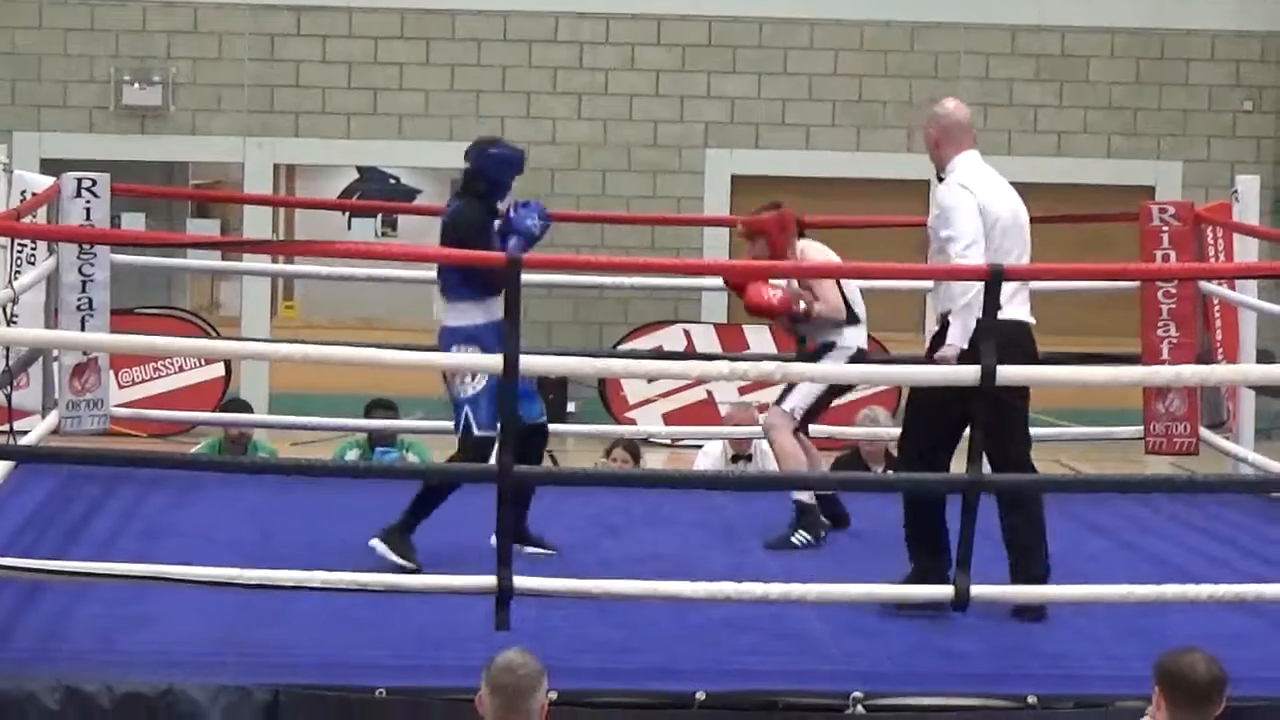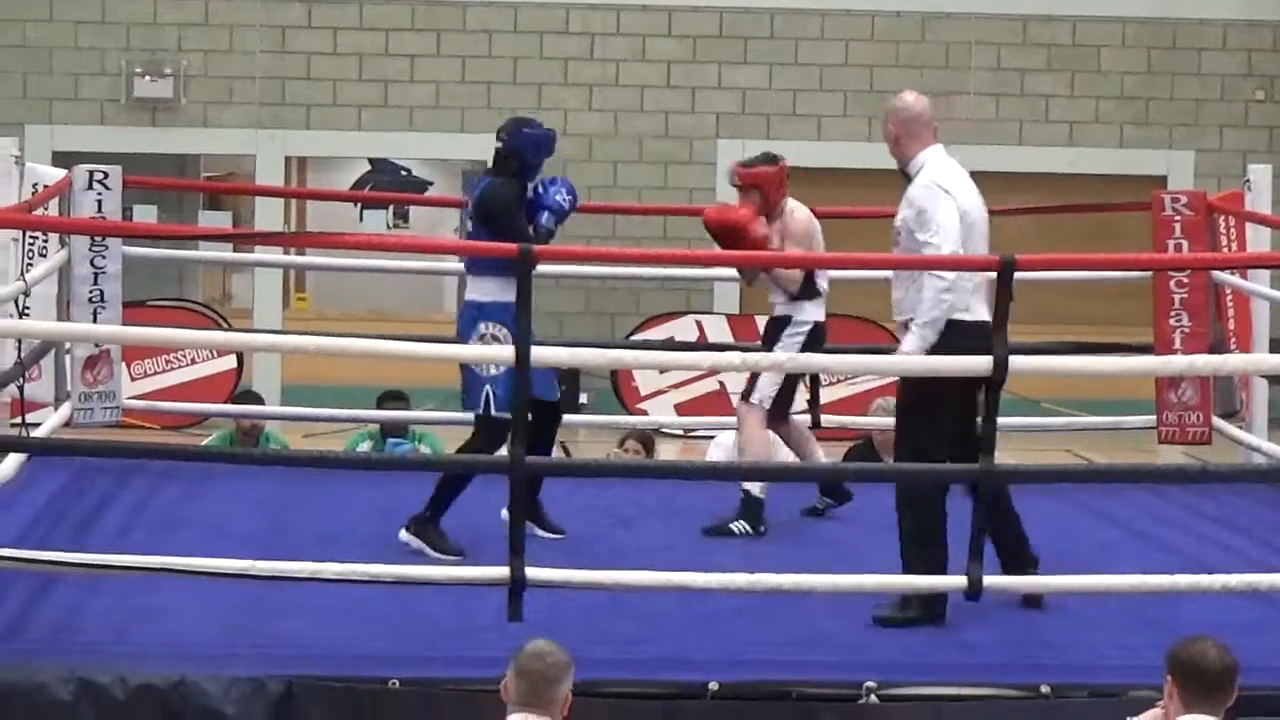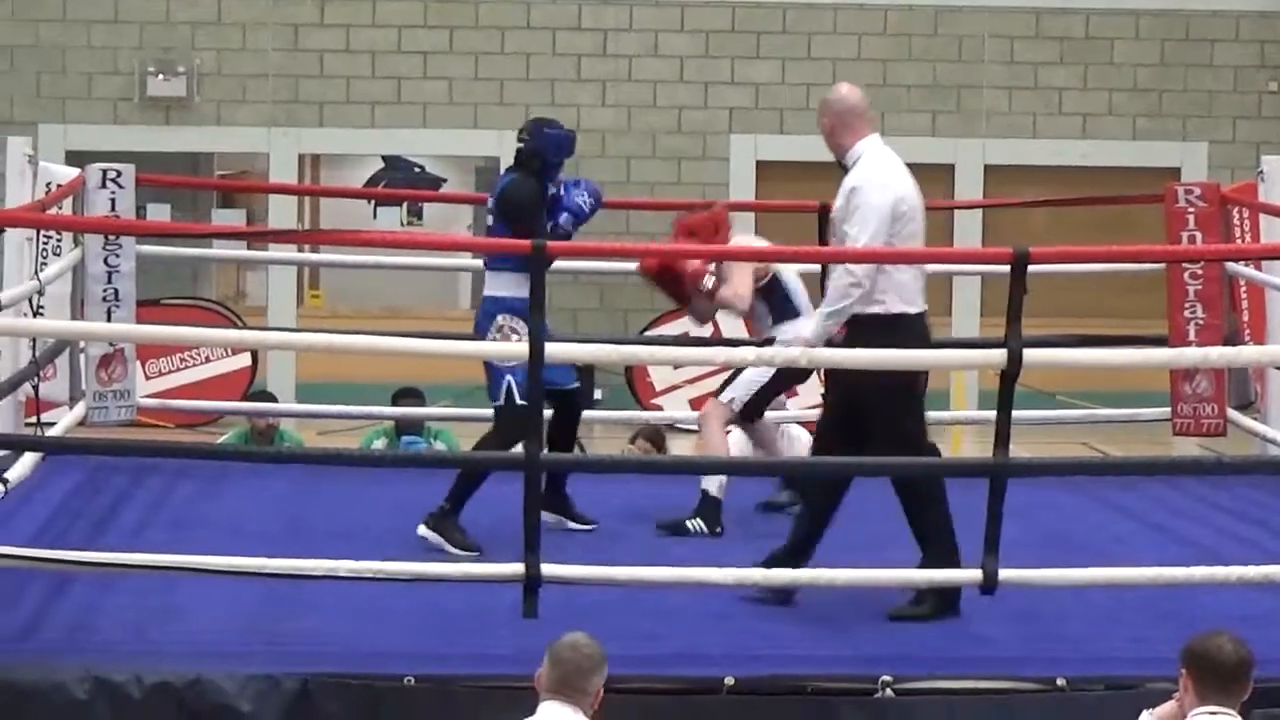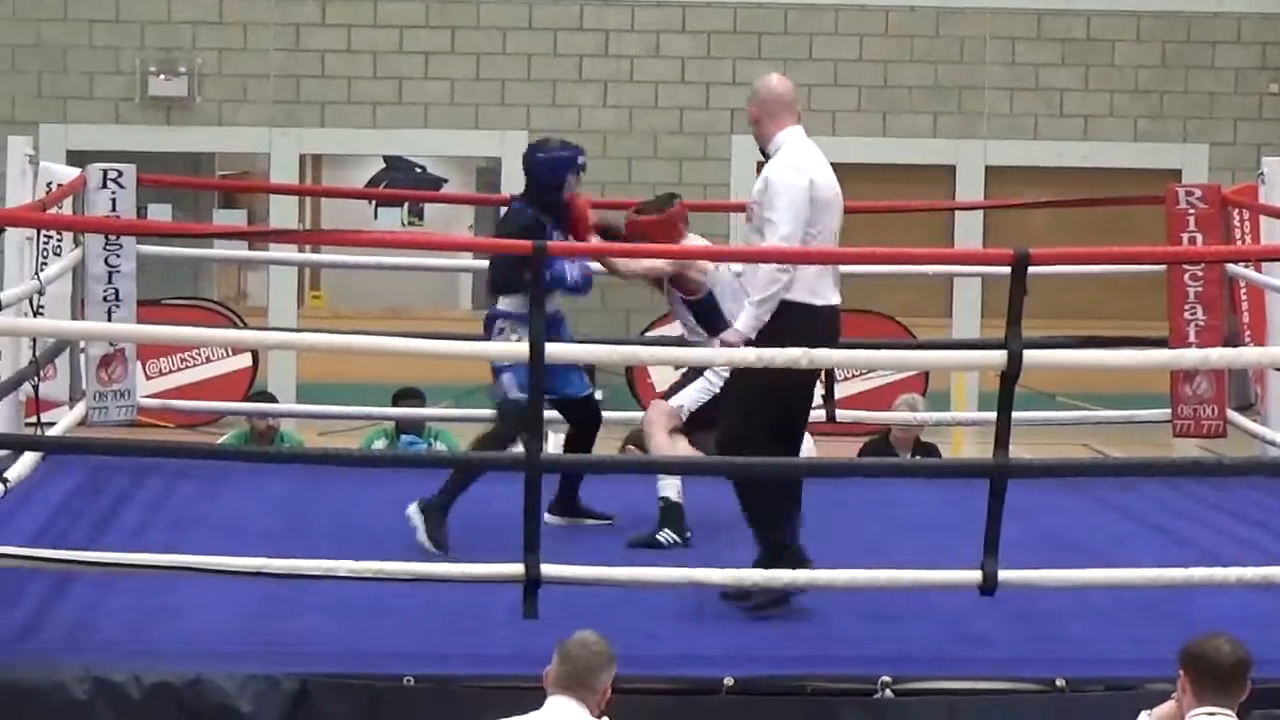
dt=0.4s
person 1, frame 1
left shoulder: (955, 188)
right shoulder: (1006, 190)
left elbow: (966, 267)
left wrist: (955, 341)
left hip: (972, 336)
right hip: (1015, 336)
left knee: (921, 454)
right knee: (1013, 462)
left ankle: (928, 575)
right ankle: (1032, 585)
person 1, frame 2
left shoulder: (929, 188)
right shoulder: (952, 177)
left elbow: (941, 275)
left wrist: (913, 345)
left hip: (945, 337)
right hip: (971, 333)
left knee: (919, 464)
right knee: (969, 458)
left ankle: (924, 592)
right ankle: (1022, 569)
person 1, frame 3
left shoulder: (868, 180)
right shoulder: (882, 169)
left elbow: (856, 273)
left wrist: (811, 334)
right wrist: (829, 331)
left hip: (886, 333)
right hip: (881, 328)
left knee: (906, 457)
right knee: (833, 448)
left ankle: (942, 582)
right ankle: (792, 564)
person 1, frame 4
left shoulder: (786, 167)
right shoulder: (810, 161)
left elbow: (779, 259)
left wrist: (744, 326)
left hip: (791, 321)
right hip: (808, 318)
left knee: (739, 440)
right knee: (776, 446)
left ankle: (783, 560)
right ankle: (777, 568)
person 2, frame 1
left shoulder: (480, 212)
right shoulder: (465, 216)
right elbow: (492, 278)
left wrist: (513, 233)
right wrist: (518, 239)
left hip: (492, 333)
right hip: (469, 339)
left knee: (533, 431)
right knee: (475, 450)
left ankle: (514, 527)
right ankle: (397, 532)
person 2, frame 2
left shoulder: (497, 188)
right shoulder: (500, 192)
left wrist: (538, 209)
right wrist: (551, 215)
left hip: (507, 313)
right hip: (489, 317)
left knee: (548, 409)
right knee: (493, 429)
left ankle: (527, 505)
right ankle: (424, 523)
person 2, frame 3
left shoulder: (518, 186)
right shoulder: (521, 189)
left wrist: (558, 209)
right wrist: (571, 215)
left hip: (522, 310)
right hip: (506, 313)
left knee: (570, 400)
right knee: (517, 421)
left ankle: (553, 498)
right ankle: (443, 516)
person 2, frame 4
left shoulder: (555, 211)
right shoulder: (526, 219)
left elbow: (581, 242)
right elbow: (501, 282)
right wrist: (554, 277)
left hip: (547, 323)
right hip: (517, 326)
left knee: (587, 411)
right knee: (515, 422)
left ankle: (565, 503)
right ankle: (434, 508)
person 3, frame 1
left shoulder: (810, 257)
right shoulder: (791, 264)
left elbow: (837, 312)
right elbow: (801, 328)
left wrist: (791, 307)
right wrist: (765, 302)
left hip: (842, 352)
right hip: (827, 349)
left knee: (778, 422)
right knee: (786, 425)
left ankle: (807, 522)
person 3, frame 2
left shoulder: (796, 219)
right shoulder: (768, 219)
left elbow: (792, 282)
right elbow: (751, 276)
left wrist: (762, 245)
right wrist: (733, 243)
left hip: (800, 326)
right hip: (787, 322)
left knee: (751, 413)
right knee: (776, 415)
left ankle: (751, 513)
person 3, frame 3
right shoulder: (728, 260)
left elbow: (740, 303)
right elbow: (702, 314)
left wrist: (702, 280)
right wrist: (673, 283)
right hip: (789, 343)
left knee: (713, 416)
right knee: (747, 415)
left ankle: (707, 513)
person 3, frame 4
left shoulder: (684, 260)
right shoulder: (686, 254)
left elbow: (630, 268)
left hip: (726, 363)
left knee: (655, 421)
right knee: (698, 435)
left ankle: (673, 522)
